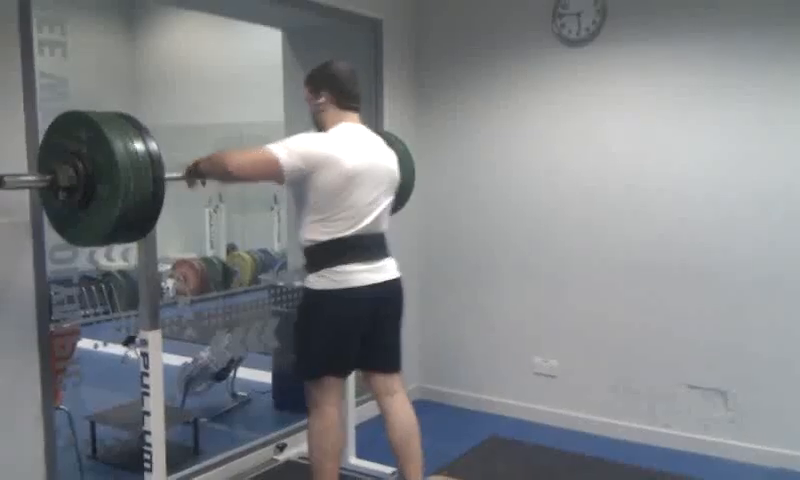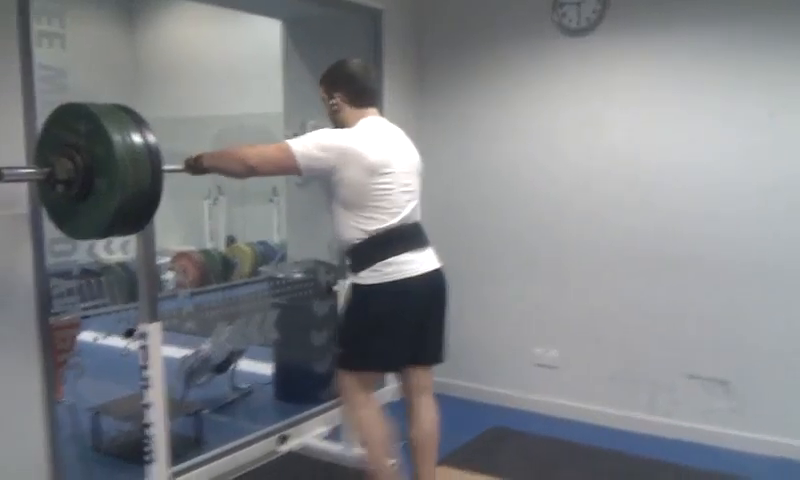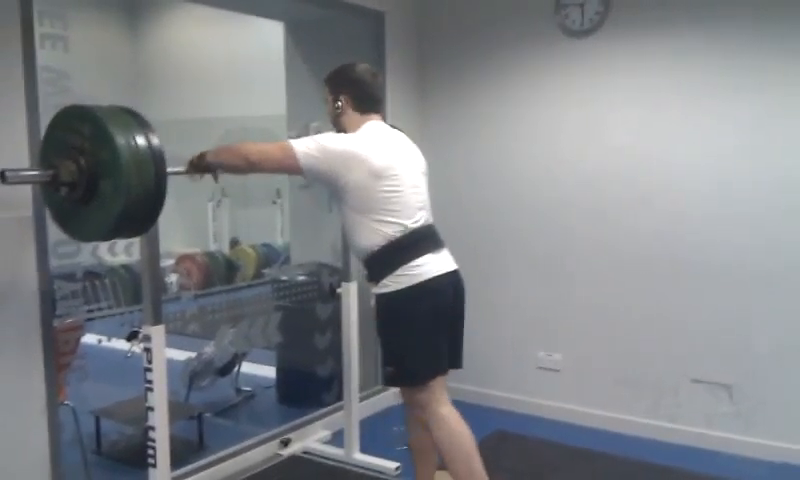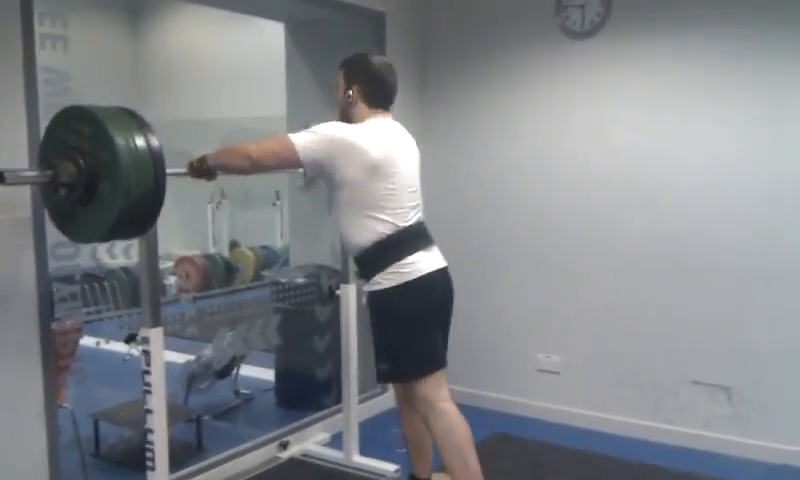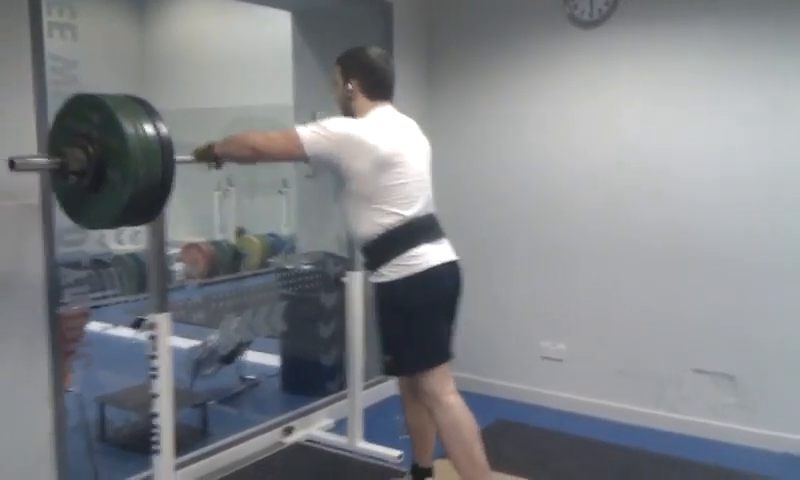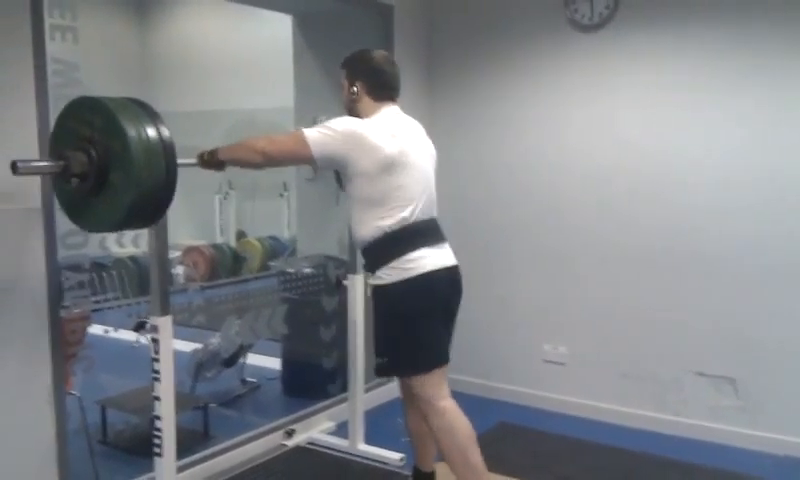
dt=0.5s
person 1, frame 1
left shoulder: (314, 148)
right shoulder: (385, 152)
left elbow: (236, 165)
left wrist: (199, 166)
left hip: (335, 289)
right hip: (385, 282)
left knee: (324, 400)
right knee: (390, 390)
person 1, frame 2
left shoulder: (340, 144)
right shoulder: (400, 139)
left elbow: (253, 161)
left wrist: (202, 160)
left hip: (385, 284)
right hip: (426, 273)
left knee: (355, 387)
right knee: (420, 389)
person 1, frame 3
left shoulder: (343, 149)
right shoulder: (399, 142)
left elbow: (253, 157)
left wrist: (205, 159)
left hip: (408, 289)
right hip: (440, 277)
left knee: (431, 404)
right knee: (421, 398)
person 1, frame 4
left shoulder: (342, 138)
right shoulder: (395, 135)
left elbow: (255, 156)
left wrist: (206, 162)
right wrist: (318, 170)
left hip: (401, 286)
right hip: (427, 275)
left knee: (431, 398)
right knee: (410, 389)
person 1, frame 5
left shoulder: (349, 134)
right shoulder: (404, 126)
left elbow: (260, 146)
left wrist: (213, 149)
left hip: (408, 277)
right hip: (434, 266)
left knee: (436, 390)
right knee: (413, 380)
person 1, frame 6
left shoulder: (354, 133)
right shoulder: (409, 129)
left elbow: (268, 151)
left wrist: (217, 155)
left hip: (407, 280)
right hip: (435, 270)
left knee: (432, 395)
right knee: (415, 385)
